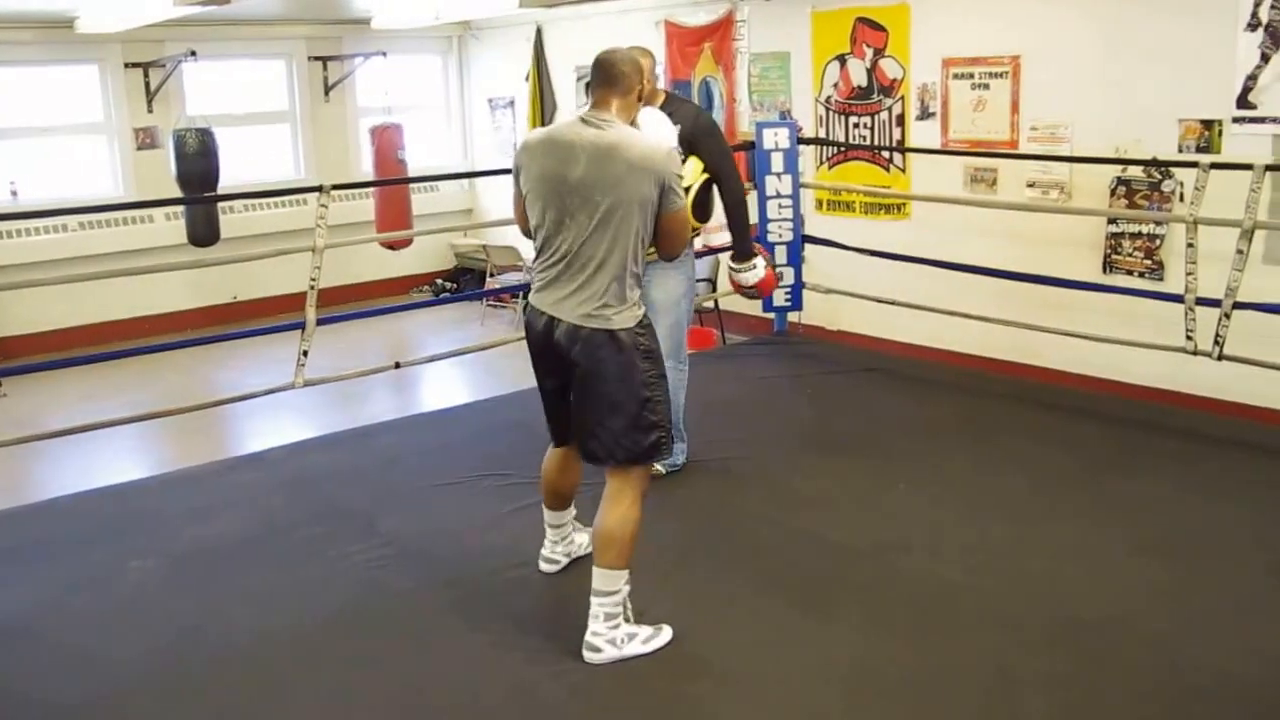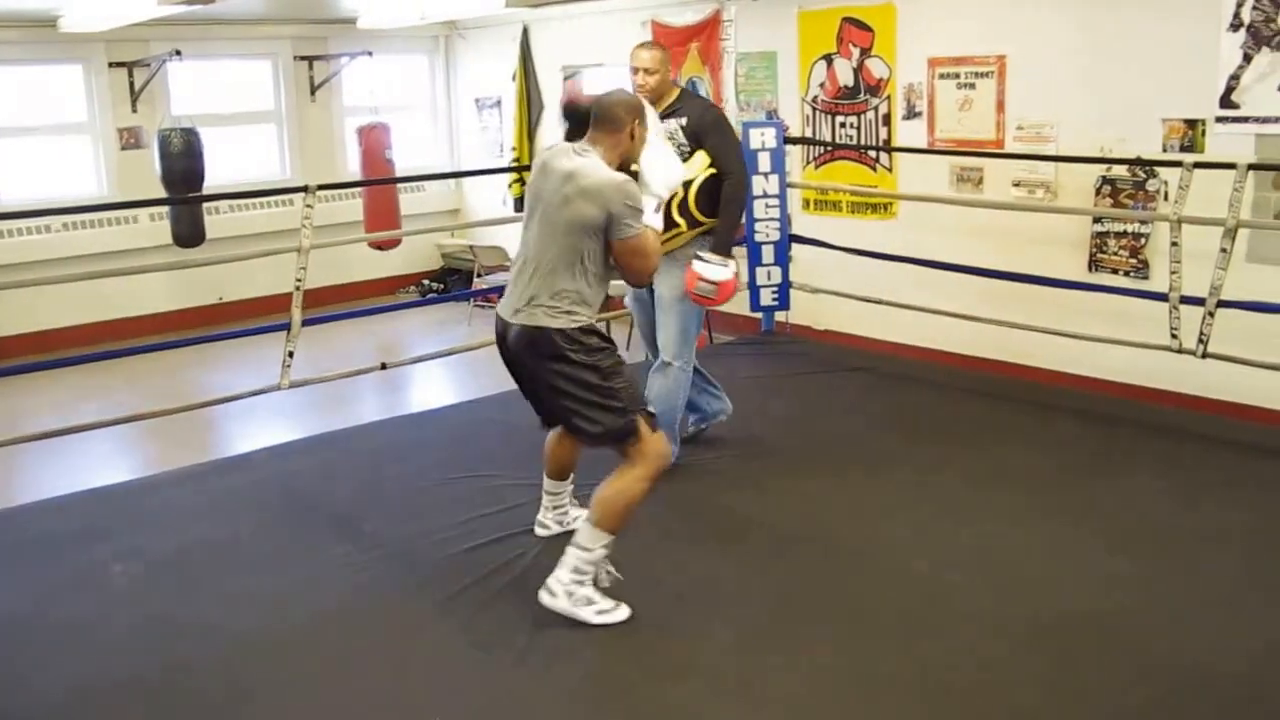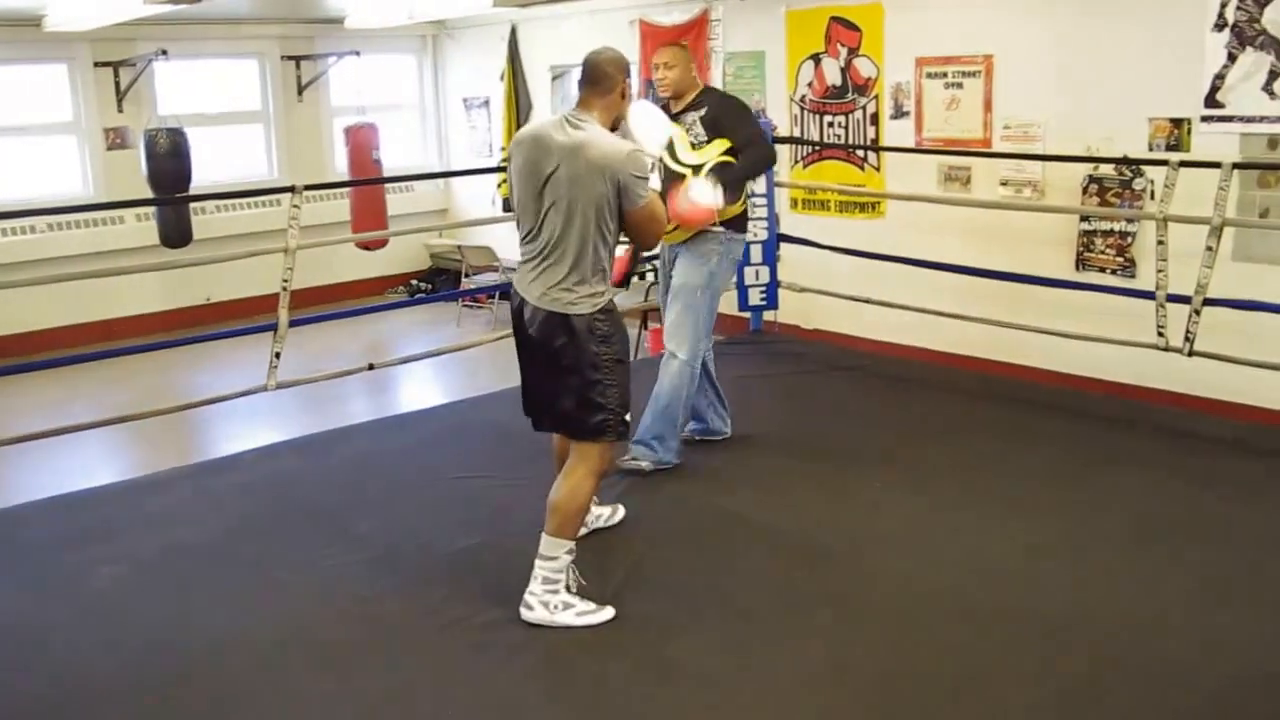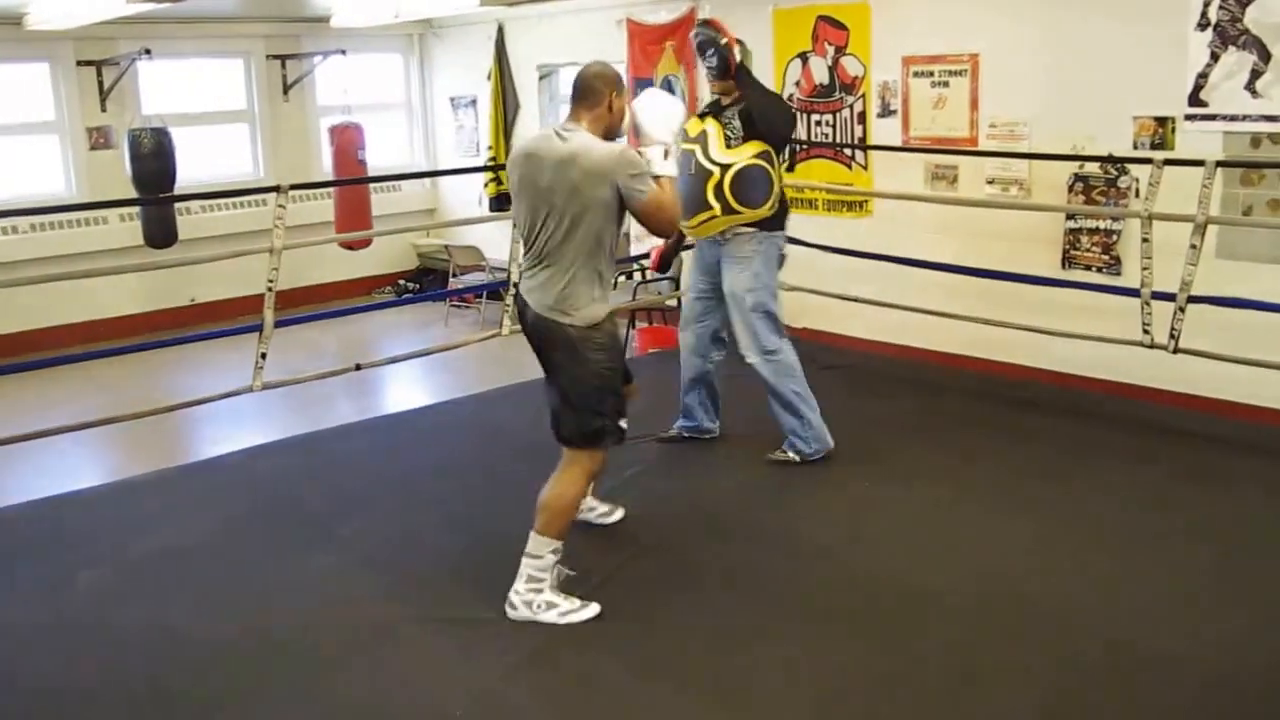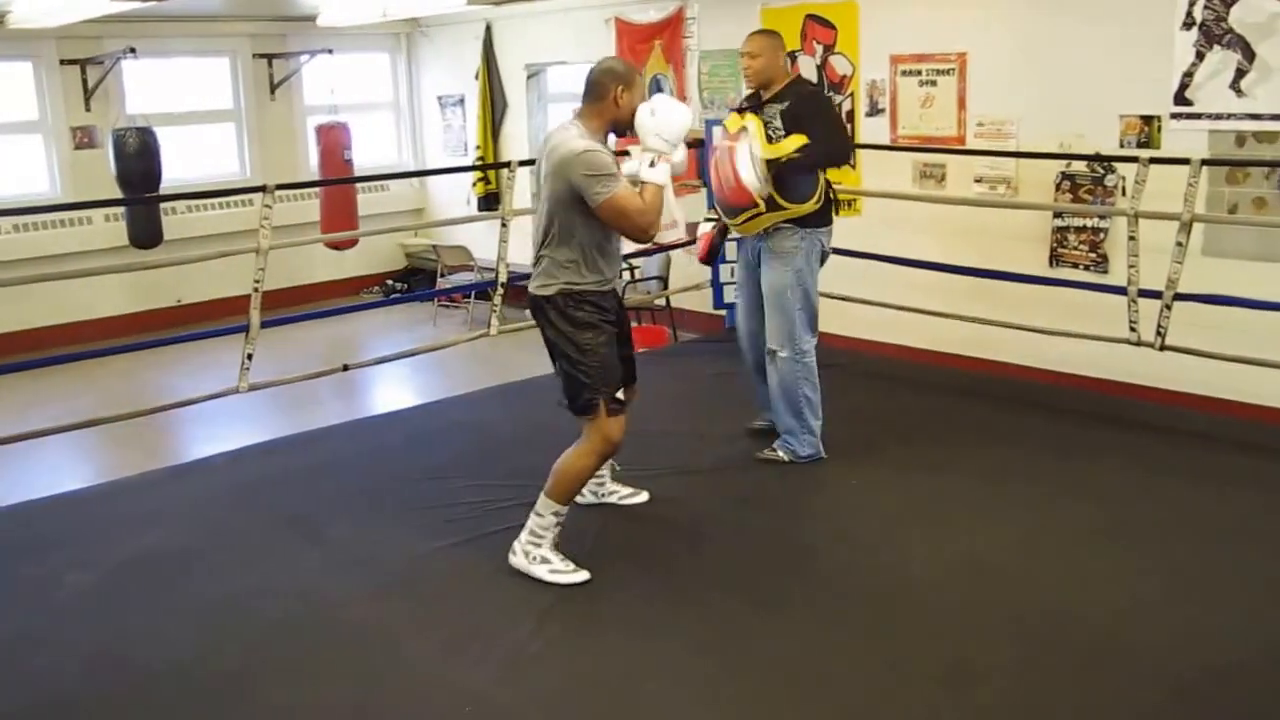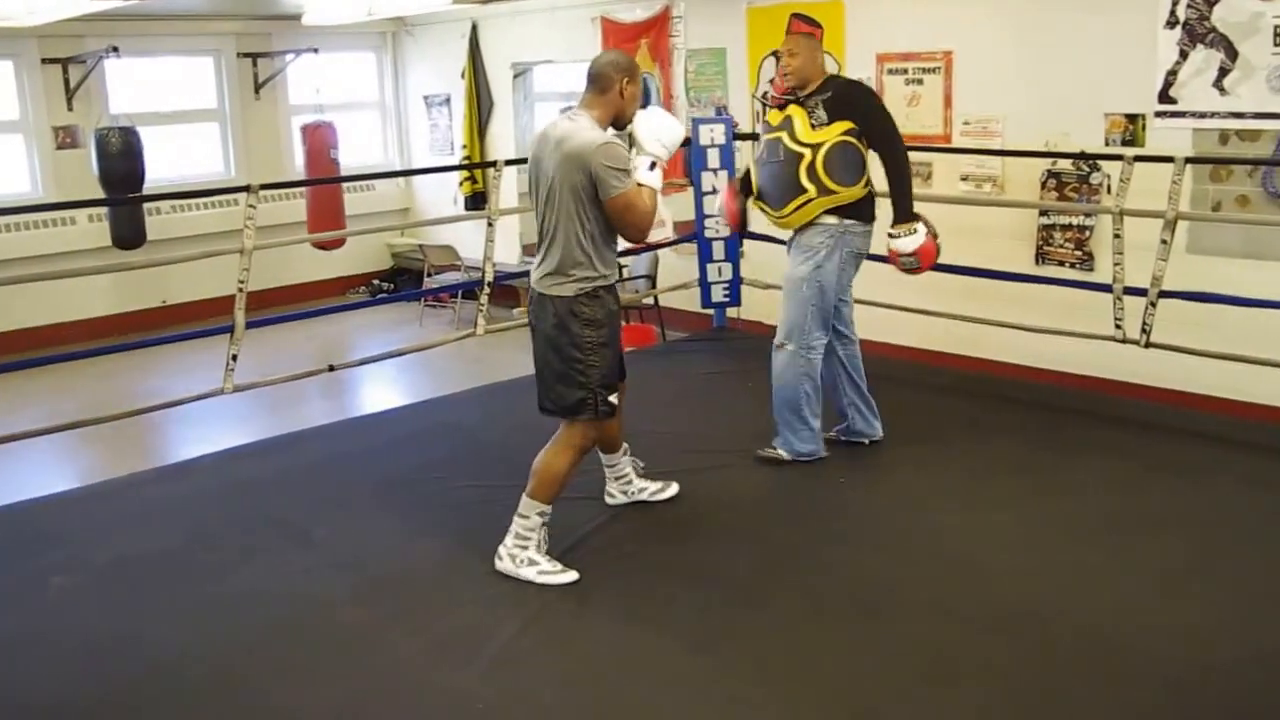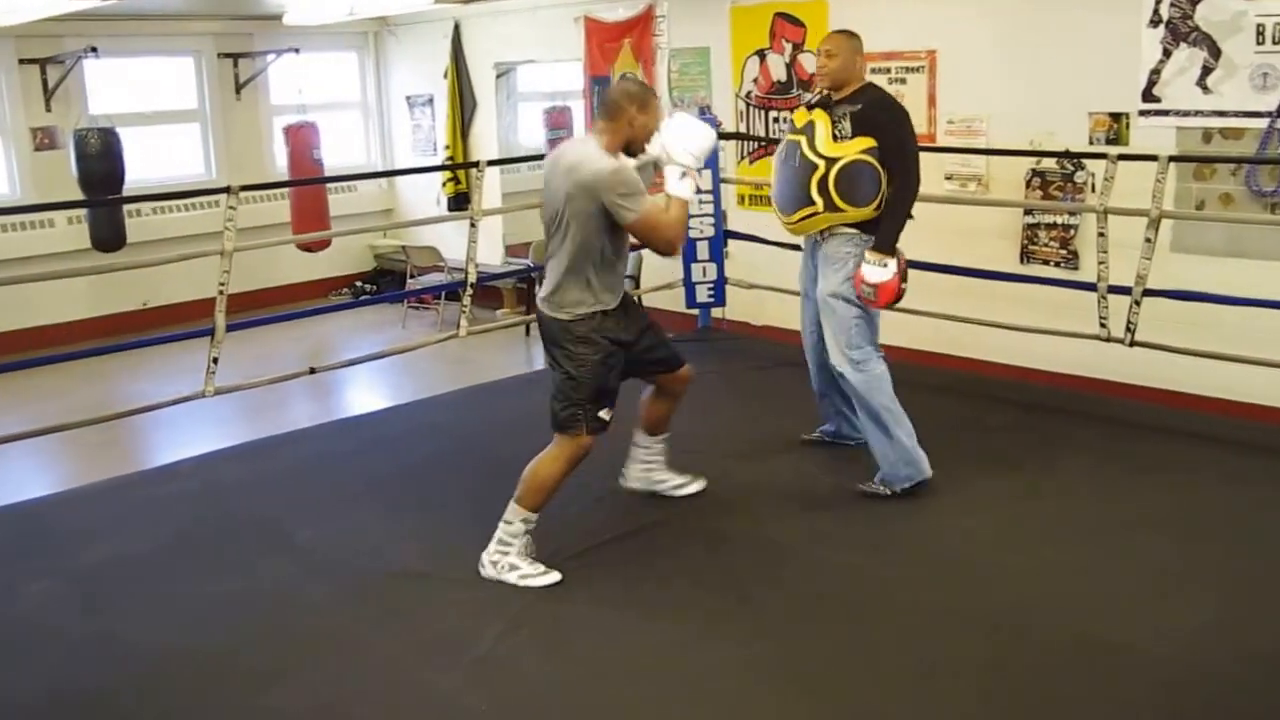
dt=0.4s
person 1, frame 1
left shoulder: (534, 146)
right shoulder: (656, 158)
right elbow: (673, 247)
left hip: (544, 317)
right hip: (609, 330)
left knee: (568, 439)
right knee: (628, 475)
left ankle: (558, 543)
right ankle: (607, 628)
person 1, frame 2
left shoulder: (551, 159)
right shoulder: (616, 189)
right elbow: (640, 273)
right wrist: (652, 204)
left hip: (514, 324)
right hip: (560, 335)
left knee: (573, 418)
right knee: (647, 454)
left ankle: (555, 512)
right ankle: (572, 582)
person 1, frame 3
left shoulder: (527, 139)
right shoulder: (622, 156)
right elbow: (649, 238)
right wrist: (647, 170)
left hip: (529, 299)
right hip: (579, 315)
left knee: (571, 423)
right knee: (593, 450)
left ankle: (578, 512)
right ankle: (546, 591)
person 1, frame 4
left shoulder: (528, 151)
right shoulder: (614, 162)
right elbow: (666, 222)
right wrist: (660, 153)
left hip: (543, 306)
right hip: (574, 321)
left knee: (618, 391)
right knee: (583, 454)
left ankle: (581, 503)
right ankle: (532, 587)
person 1, frame 5
left shoulder: (568, 137)
right shoulder: (585, 157)
right elbow: (642, 226)
left wrist: (649, 157)
right wrist: (656, 159)
left hip: (590, 291)
right hip: (570, 301)
left knee: (621, 390)
right knee: (606, 431)
left ankle: (596, 482)
right ankle: (532, 544)
person 1, frame 6
left shoulder: (551, 133)
right shoulder: (603, 148)
right elbow: (637, 227)
left wrist: (638, 161)
right wrist: (651, 163)
left hip: (561, 287)
right hip: (579, 298)
left knee: (609, 393)
right knee: (579, 428)
left ankle: (623, 482)
right ankle: (519, 546)
person 1, frame 7
left shoulder: (569, 151)
right shoulder: (606, 175)
right elbow: (667, 240)
left wrist: (651, 166)
right wrist: (681, 170)
left hip: (609, 302)
right hip: (575, 318)
left knee: (676, 375)
right knee: (573, 442)
left ankle: (644, 467)
right ankle: (504, 550)
person 2, frame 1
left shoulder: (690, 120)
left elbow: (731, 183)
left wrist: (744, 249)
left hip: (668, 257)
left knee: (666, 355)
left ankle: (668, 449)
person 2, frame 2
left shoulder: (700, 115)
left elbow: (736, 179)
left wrist: (721, 246)
left hip: (683, 251)
left knee: (671, 353)
right knee: (662, 344)
right ankle: (708, 405)
person 2, frame 3
left shoulder: (719, 108)
left elbow: (763, 154)
left wrist: (723, 184)
left hip: (713, 241)
right hip: (677, 242)
left knee: (681, 344)
right knee: (691, 338)
left ankle: (654, 447)
right ankle: (710, 421)
person 2, frame 4
left shoulder: (758, 103)
right shoulder: (711, 113)
left elbow: (782, 132)
left wrist: (739, 76)
right wrist: (676, 231)
left hip: (751, 241)
right hip: (711, 240)
left knee: (762, 346)
right knee: (696, 334)
left ankle: (809, 439)
right ankle: (697, 419)
person 2, frame 5
left shoulder: (807, 100)
right shoulder: (750, 106)
left elbow: (838, 152)
left wrist: (777, 164)
right wrist: (719, 222)
left hip: (795, 235)
right hip: (759, 234)
left knee: (787, 341)
right knee: (752, 329)
left ankle: (799, 441)
right ankle: (780, 412)
person 2, frame 6
left shoulder: (848, 95)
right shoulder: (788, 110)
left elbow: (892, 148)
right elbow: (770, 168)
left wrist: (904, 213)
right wrist: (744, 187)
left hip: (835, 230)
right hip: (809, 231)
left knee: (796, 338)
right knee: (834, 332)
left ankle: (798, 441)
right ankle: (861, 424)
person 2, frame 7
left shoulder: (880, 109)
right shoulder: (823, 108)
left elbow: (905, 180)
left wrist: (885, 246)
left hip: (850, 244)
right hip: (819, 242)
left knee: (853, 355)
right knee: (819, 343)
left ankle: (904, 466)
right ankle: (843, 424)
